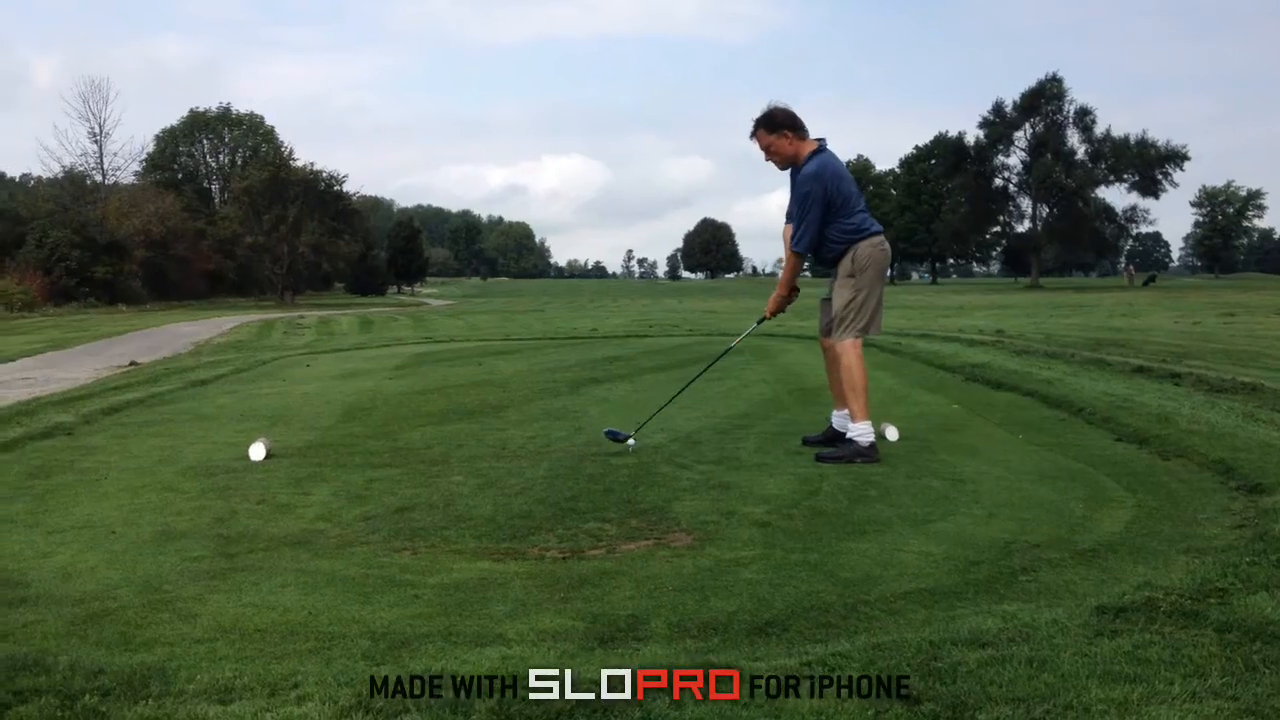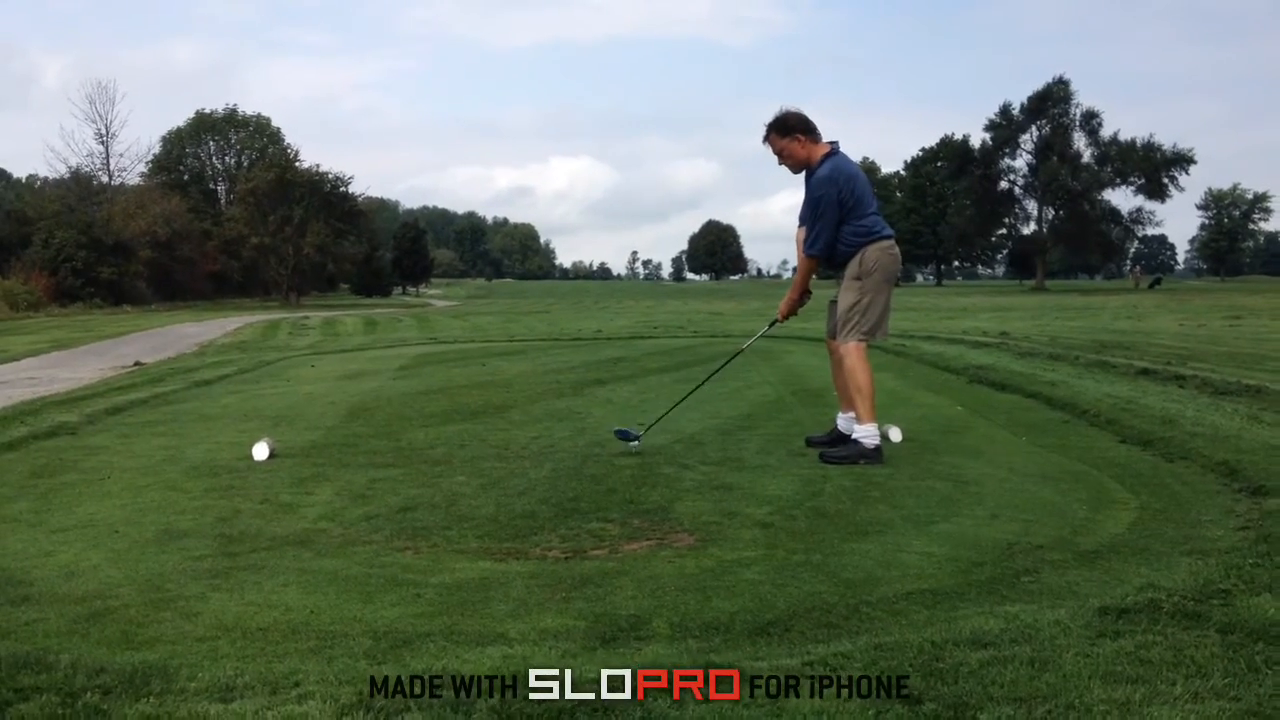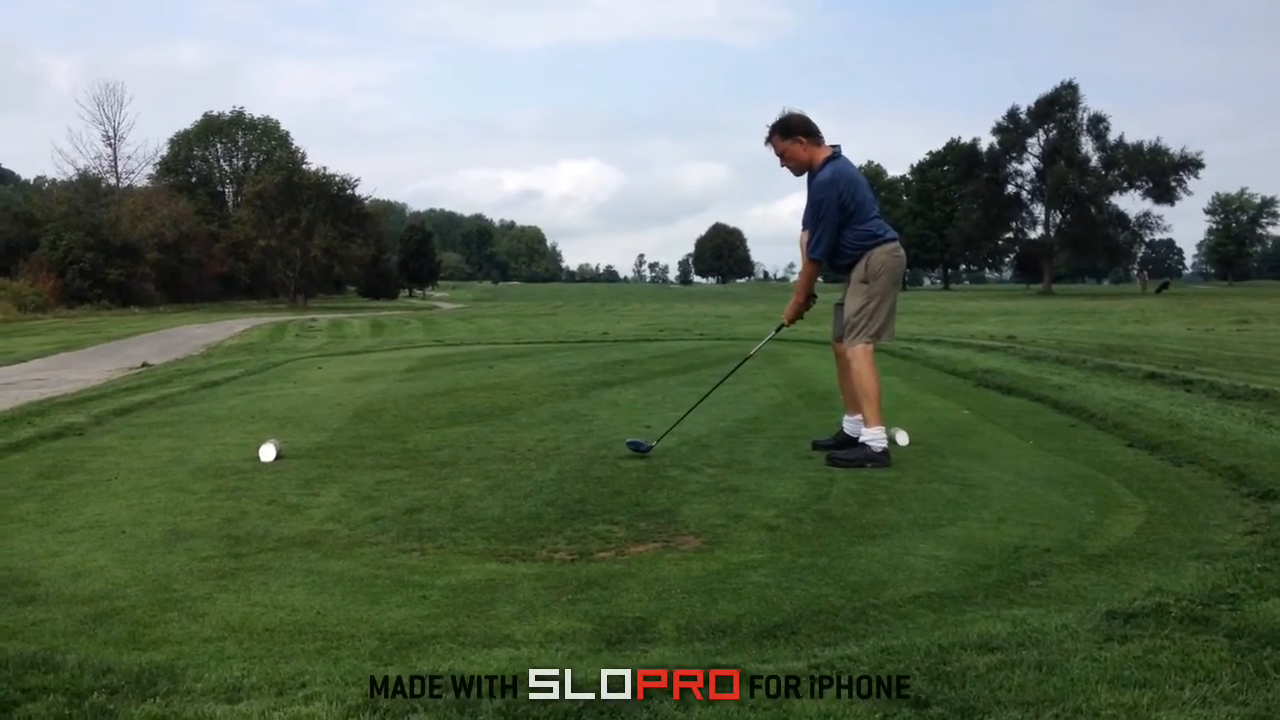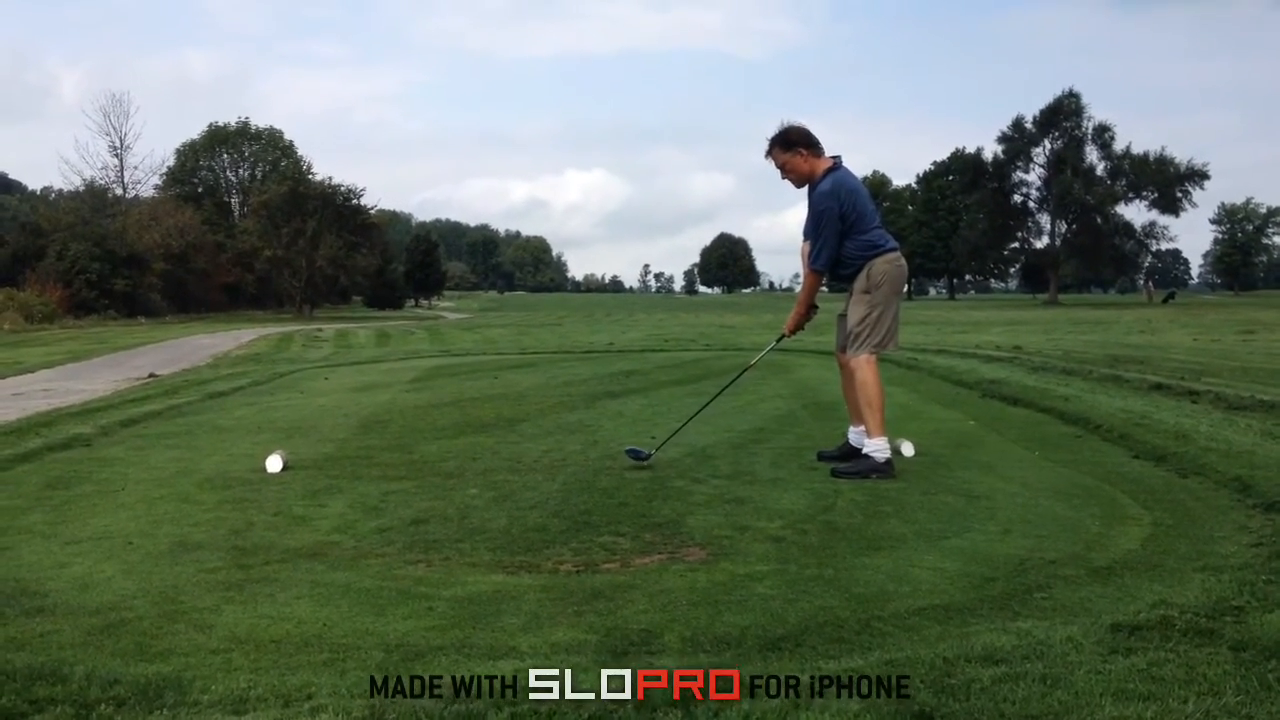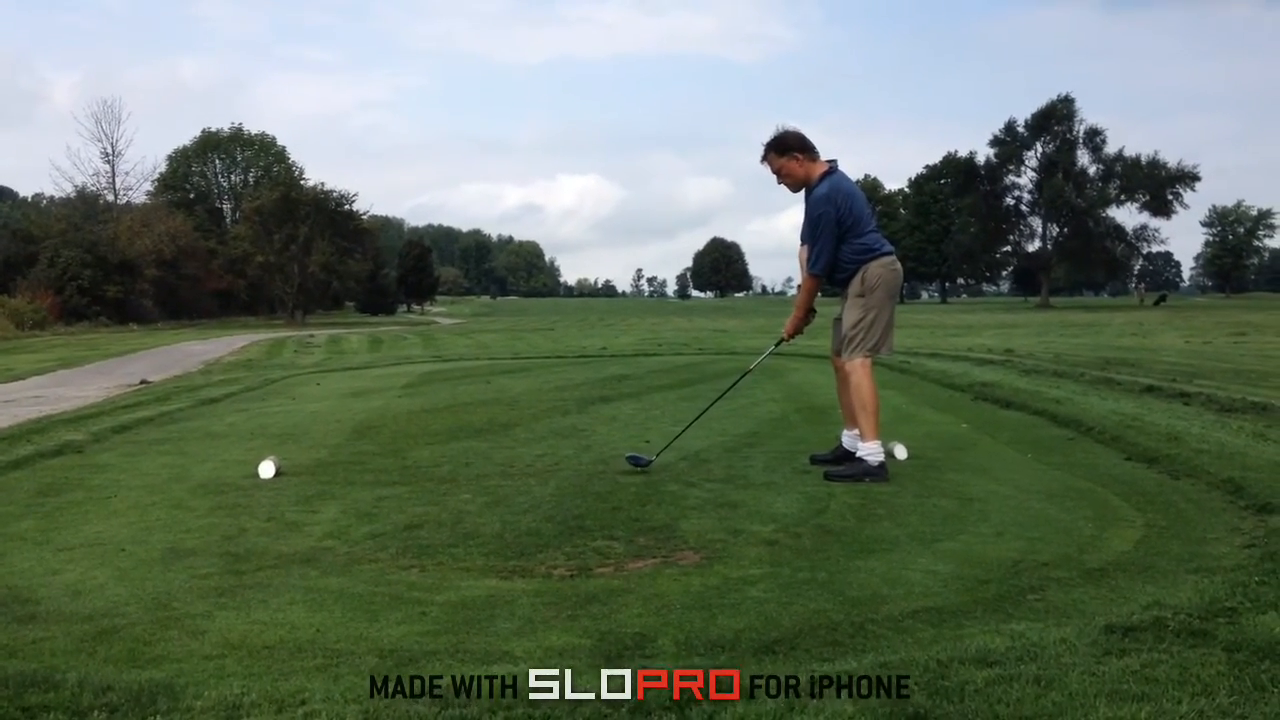
dt=1s
person 1, frame 1
left shoulder: (813, 174)
right shoulder: (808, 164)
left elbow: (802, 244)
right elbow: (792, 225)
left wrist: (781, 292)
right wrist: (789, 281)
left hip: (861, 255)
right hip: (850, 257)
left knee: (847, 341)
right knee: (830, 340)
left ankle: (863, 439)
right ankle: (842, 424)
person 1, frame 2
left shoulder: (827, 177)
right shoulder: (823, 167)
left elbow: (816, 247)
right elbow: (805, 229)
left wrist: (794, 295)
right wrist: (802, 285)
left hip: (870, 258)
right hip: (859, 260)
left knee: (851, 343)
right knee: (836, 342)
left ankle: (868, 440)
right ankle: (847, 426)
person 1, frame 3
left shoulder: (827, 181)
right shoulder: (827, 169)
left elbow: (818, 250)
right elbow: (809, 232)
left wrist: (799, 299)
right wrist: (805, 287)
left hip: (875, 261)
right hip: (865, 262)
left knee: (858, 346)
right knee: (842, 345)
left ankle: (874, 443)
right ankle: (853, 429)
person 1, frame 4
left shoulder: (827, 192)
right shoulder: (828, 179)
left elbow: (820, 261)
right elbow: (810, 243)
left wrist: (800, 310)
right wrist: (807, 298)
left hip: (877, 271)
right hip: (868, 272)
left knee: (862, 356)
right knee: (846, 355)
left ankle: (878, 453)
right ankle: (858, 440)
person 1, frame 5
left shoulder: (824, 196)
right shoulder: (825, 183)
left elbow: (818, 265)
right elbow: (808, 247)
left wrist: (799, 314)
right wrist: (805, 299)
left hip: (872, 274)
right hip: (862, 276)
left knee: (857, 360)
right knee: (841, 358)
left ankle: (872, 457)
right ankle: (852, 444)
